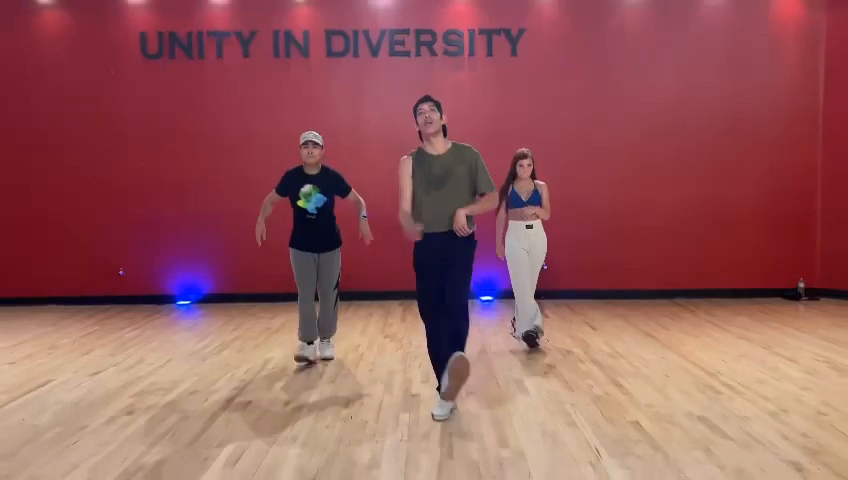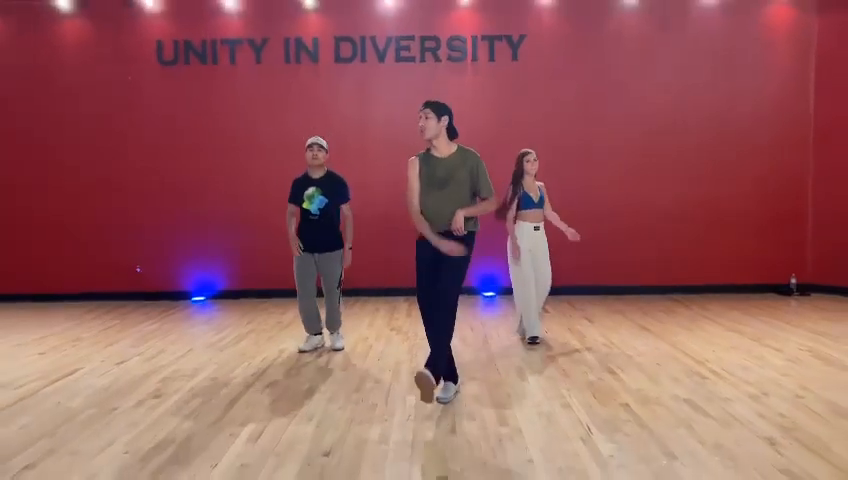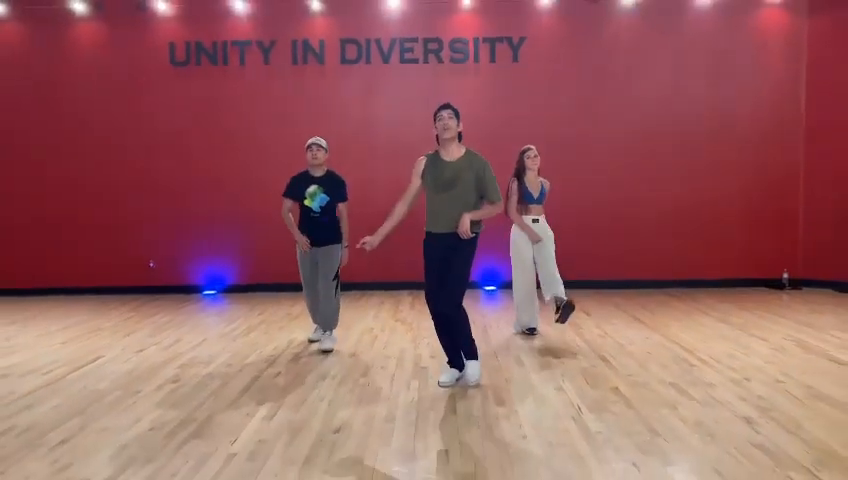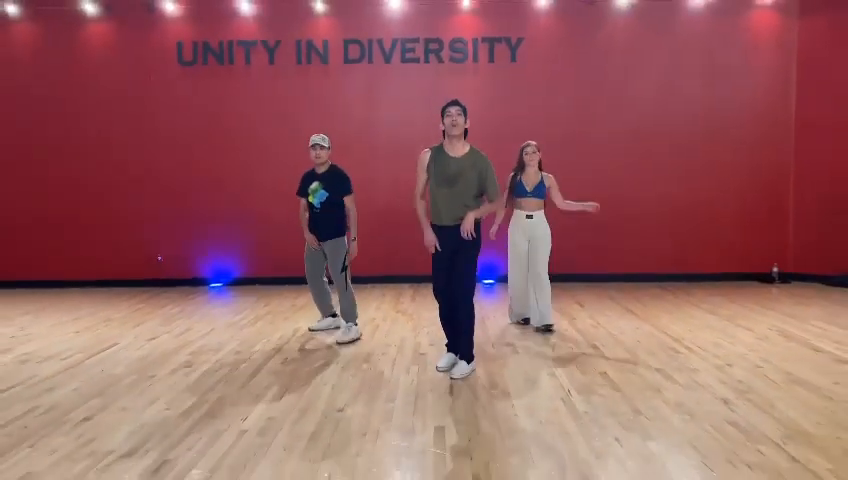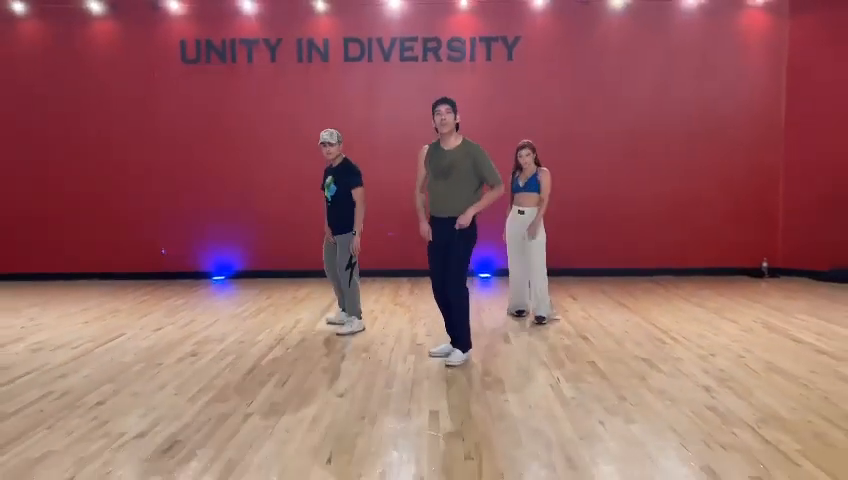
dt=0.4s
person 1, frame 1
left shoulder: (468, 155)
right shoulder: (409, 162)
left elbow: (491, 199)
right elbow: (405, 210)
left wrist: (464, 210)
right wrist: (409, 226)
left hip: (460, 241)
right hip: (426, 245)
left knee: (454, 301)
right knee: (432, 320)
left ankle: (455, 359)
right ankle: (447, 391)
person 1, frame 2
left shoulder: (470, 159)
right shoulder: (416, 163)
left elbow: (490, 203)
right elbow: (415, 212)
left wrist: (462, 212)
right wrist: (438, 241)
left hip: (459, 241)
right hip: (428, 242)
left knee: (444, 300)
right knee: (428, 306)
left ankle: (433, 369)
right ankle: (449, 378)
person 1, frame 3
left shoulder: (477, 163)
right shoulder: (424, 163)
left elbow: (497, 205)
right elbow: (404, 203)
left wrist: (470, 216)
right wrist: (378, 236)
left hip: (462, 241)
right hip: (433, 241)
left knee: (450, 301)
right knee: (435, 304)
left ankle: (471, 356)
right ankle: (455, 364)
person 1, frame 4
left shoulder: (480, 160)
right shoulder: (428, 156)
left elbow: (494, 201)
right elbow: (419, 197)
left wrist: (473, 215)
right wrist: (426, 230)
left hip: (467, 234)
right hip: (439, 233)
left knee: (463, 294)
right knee: (442, 293)
left ankle: (467, 357)
right ankle: (453, 349)
person 1, frame 5
left shoulder: (473, 151)
right shoulder: (427, 151)
left elbow: (498, 187)
right elbow: (420, 190)
left wrist: (471, 211)
right wrist: (422, 220)
left hip: (461, 227)
right hip: (436, 226)
left knee: (455, 284)
right knee: (439, 287)
left ankle: (463, 346)
right ankle: (454, 340)
person 2, frame 1
left shoulder: (332, 177)
right shoulder: (291, 177)
left elbow: (357, 200)
right elbow: (270, 200)
left wrist: (363, 220)
right wrist: (261, 221)
left hip: (329, 245)
right hip: (300, 246)
left knee: (329, 294)
right knee: (305, 295)
left ankle: (326, 339)
right ankle: (307, 344)
person 2, frame 2
left shoulder: (337, 182)
right shoulder: (298, 183)
left elbow: (347, 215)
right elbow: (292, 213)
left wrist: (348, 247)
right wrist: (292, 235)
left hip: (332, 247)
right hip: (304, 248)
left knee: (332, 293)
right knee: (304, 293)
left ankle: (334, 332)
right ankle: (314, 334)
person 2, frame 3
left shoulder: (337, 181)
right shoulder: (297, 181)
left elbow: (343, 214)
right elbow: (286, 211)
left wrist: (345, 245)
right wrist: (296, 234)
left hip: (331, 243)
right hip: (306, 243)
left knee: (329, 287)
right knee: (310, 287)
left ankle: (329, 332)
right ankle: (320, 325)
person 2, frame 4
left shoulder: (340, 176)
right shoulder: (307, 178)
left elbow: (351, 209)
right elbow: (303, 209)
left wrist: (353, 238)
right wrist: (306, 232)
left hip: (336, 237)
right hip: (314, 238)
left knee: (340, 280)
right knee: (313, 278)
left ankle: (351, 325)
right ankle: (330, 316)
person 2, frame 5
left shoulder: (351, 170)
right shoulder: (328, 171)
left elbow: (359, 203)
left wrist: (356, 233)
right wrist: (326, 226)
left hip: (347, 231)
right hip: (333, 231)
left knee: (346, 272)
right knee: (331, 269)
left ankle: (355, 319)
right ankle: (345, 311)
person 3, frame 1
left shoulder: (541, 186)
right shoulder: (508, 188)
left elbow: (547, 214)
right elbow: (501, 217)
left wrist: (535, 209)
right wrist: (499, 243)
left hip: (537, 236)
right hip: (515, 237)
left knee: (529, 283)
right knee: (522, 283)
left ankle: (521, 323)
right ankle: (530, 326)
person 3, frame 2
left shoulder: (541, 187)
right shoulder: (516, 188)
left elbow: (548, 213)
right elbow: (509, 217)
left wrist: (566, 229)
right wrist: (514, 243)
left hip: (539, 236)
right hip: (522, 236)
left knee: (543, 282)
right knee: (525, 285)
left ankle: (526, 320)
right ankle: (531, 330)
person 3, frame 3
left shoulder: (545, 183)
right shoulder: (516, 183)
right elbow: (512, 211)
right wrist: (528, 231)
left hip: (543, 228)
right hip: (522, 231)
left knee: (548, 266)
right knee: (525, 276)
left ankle: (560, 301)
right ankle: (526, 322)
person 3, frame 4
left shoulder: (547, 179)
right shoulder: (514, 177)
left elbow: (561, 203)
right elbow: (504, 203)
left wrist: (584, 206)
right wrist: (496, 224)
left hip: (540, 225)
right hip: (518, 225)
left knee: (540, 270)
right knee: (518, 271)
left ankle: (544, 318)
right ankle: (521, 312)
person 3, frame 5
left shoulder: (543, 173)
right shoulder: (515, 175)
left elbow: (544, 199)
left wrist: (537, 221)
right wrist: (506, 226)
left hip: (533, 220)
right hip: (514, 220)
left knee: (536, 266)
right knee: (517, 265)
left ankle: (541, 310)
right ankle: (519, 304)
